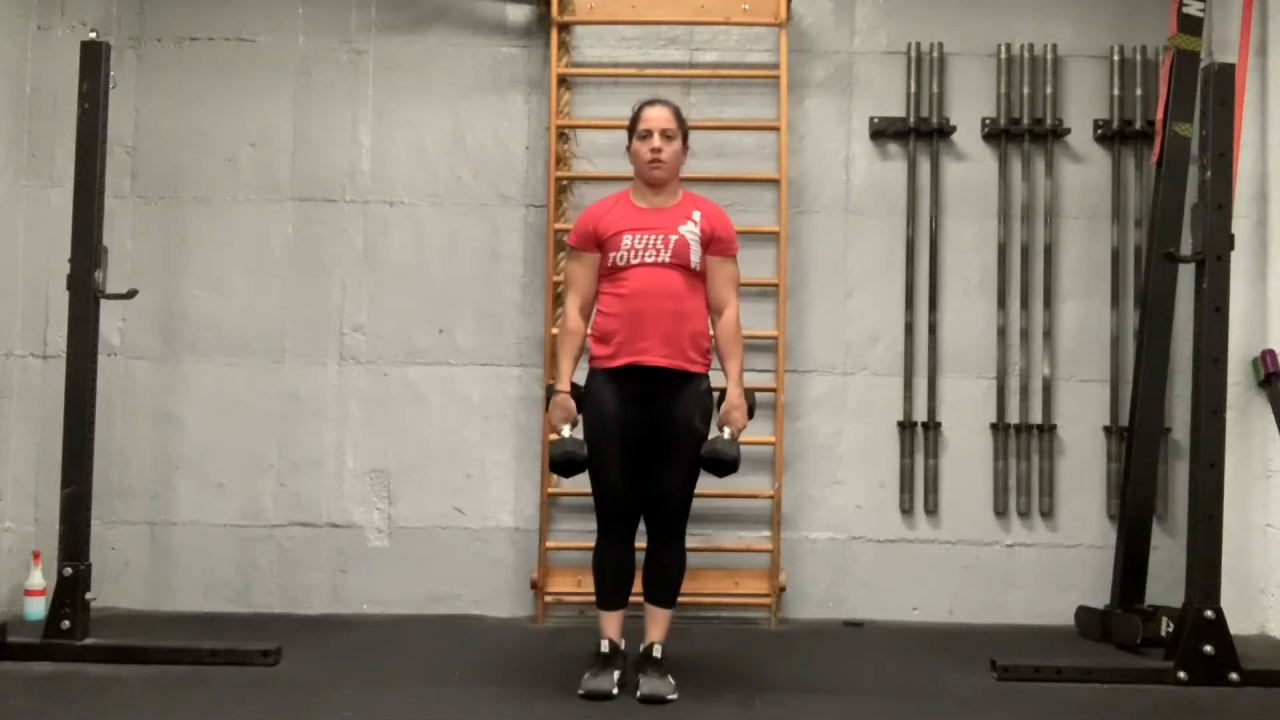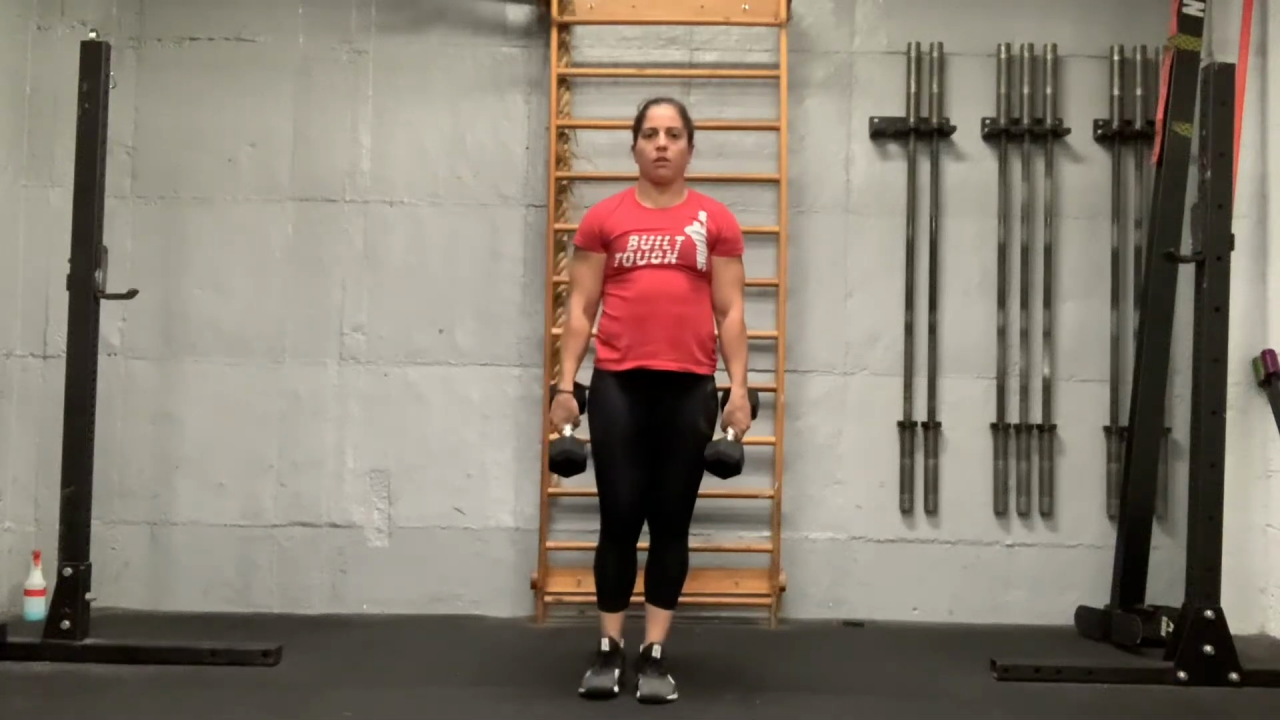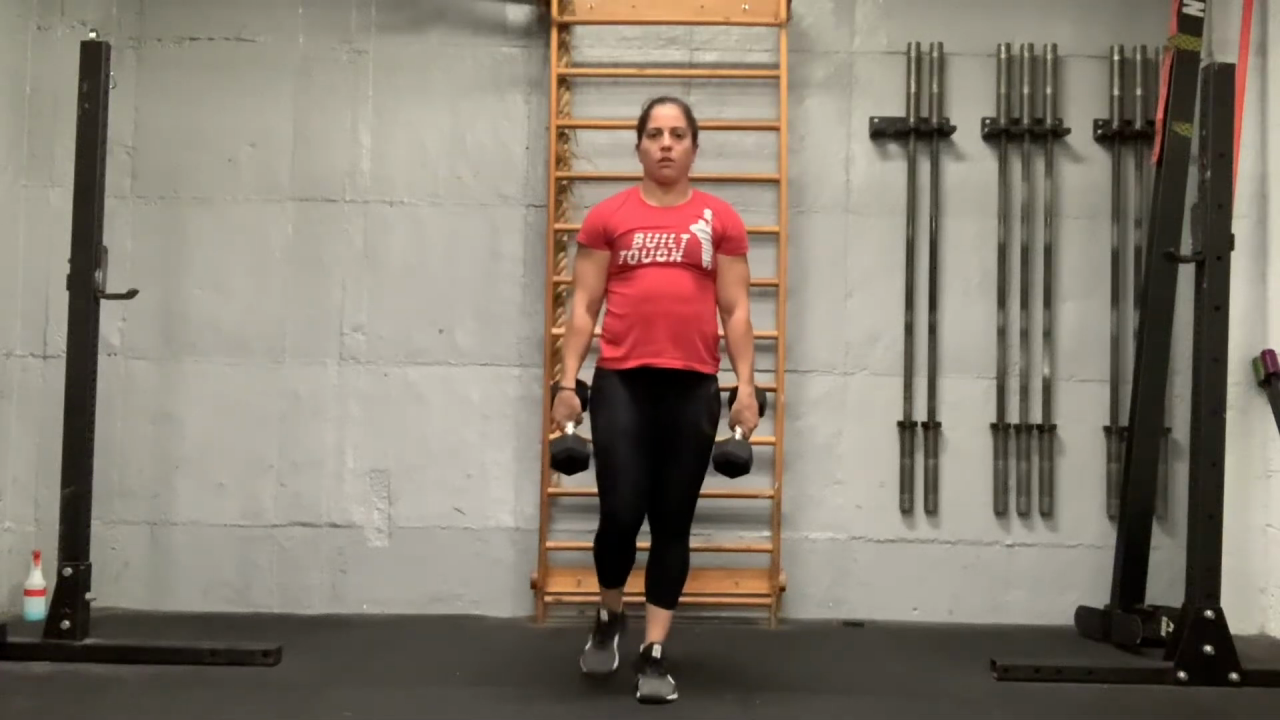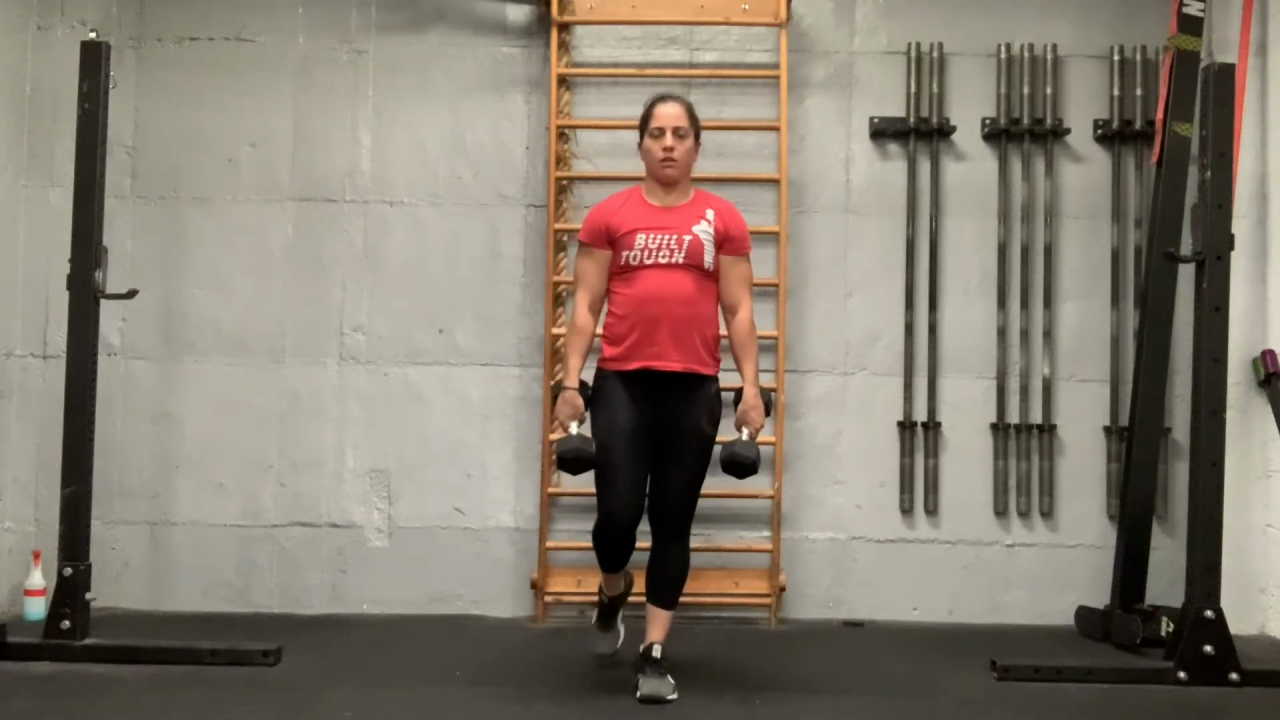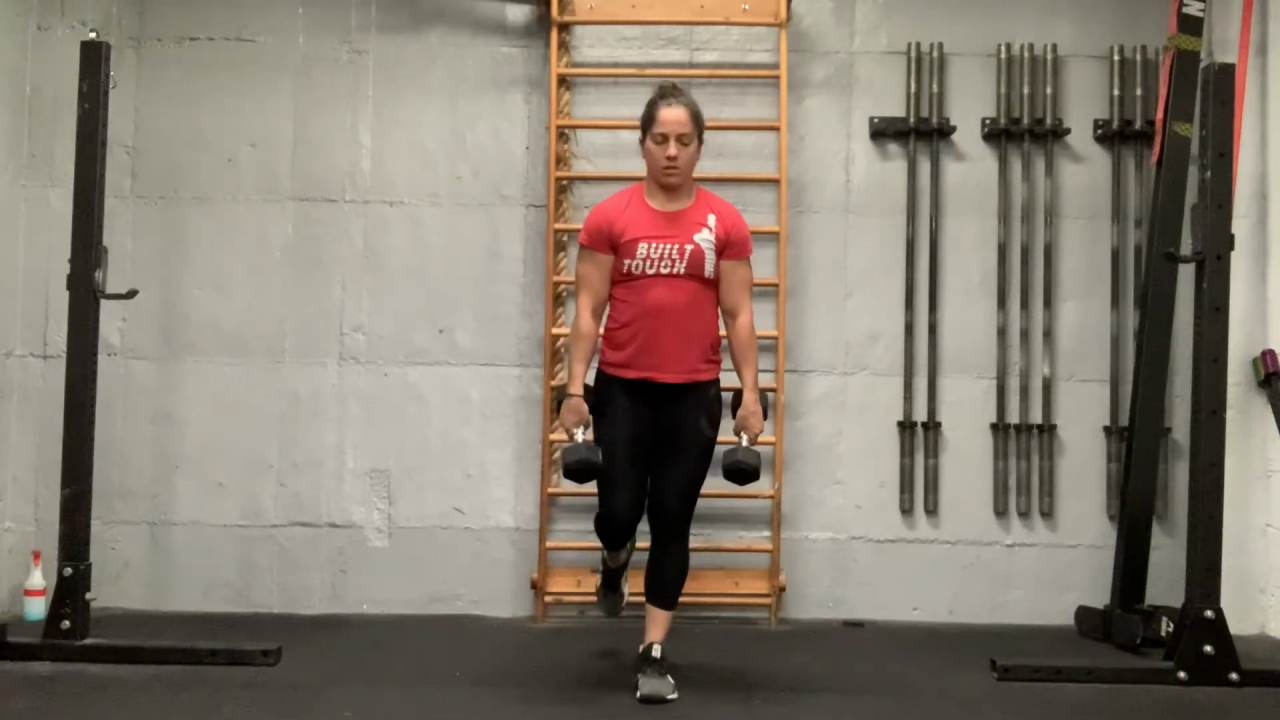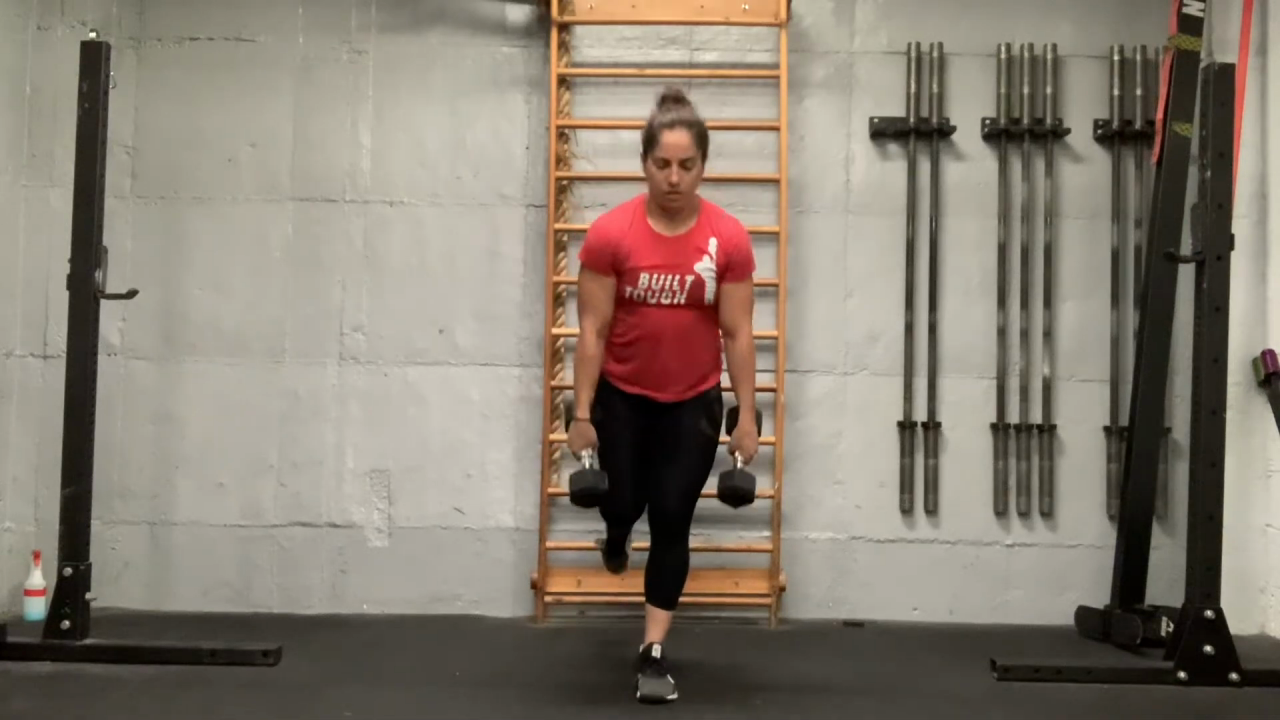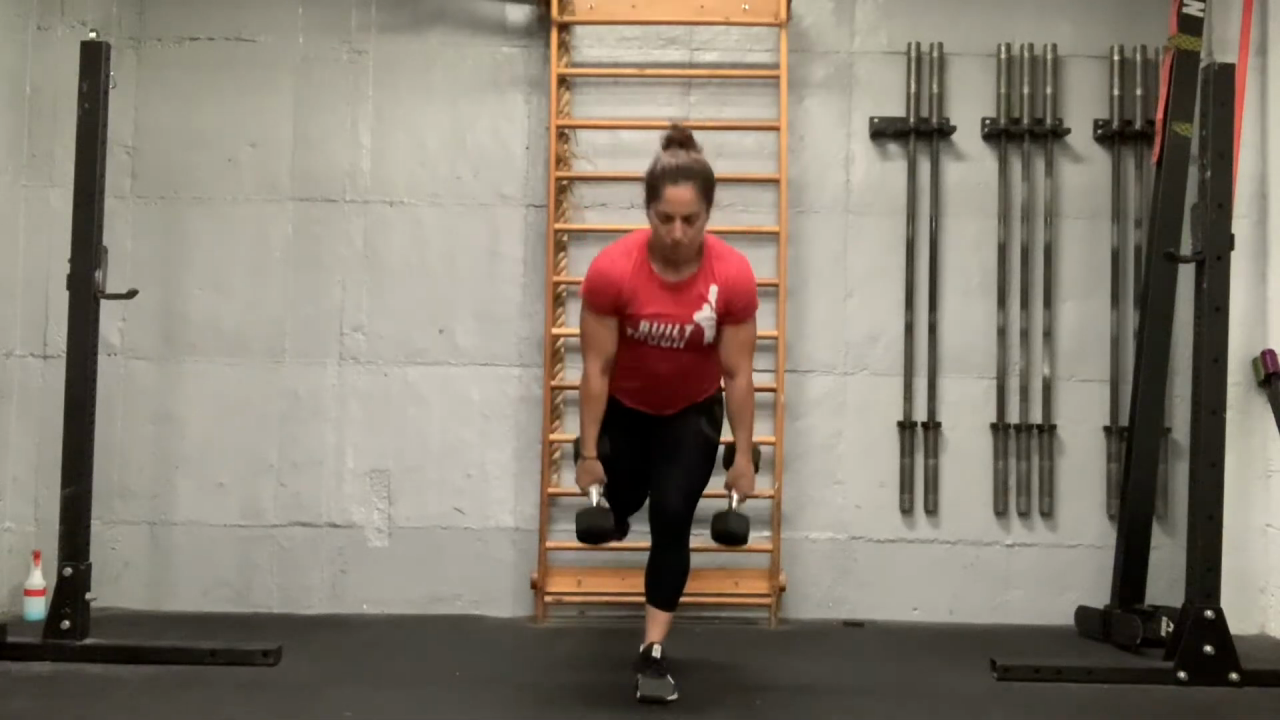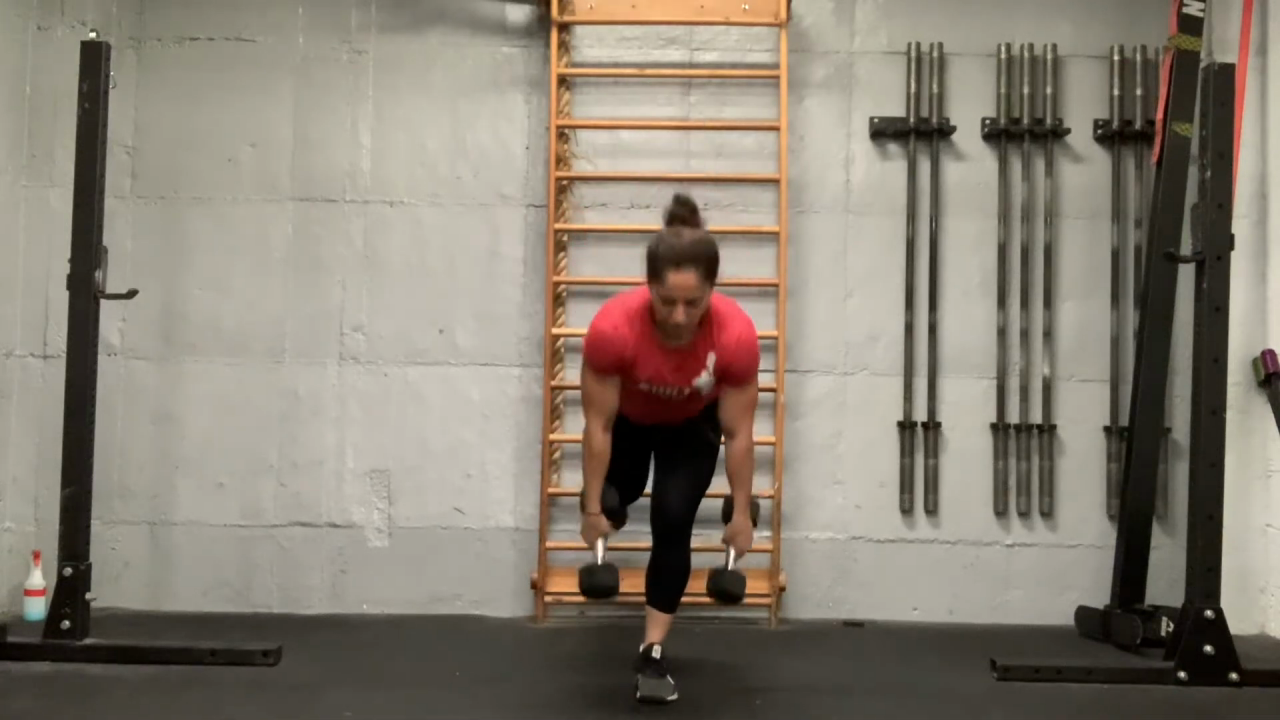
dt=0.2s
person 1, frame 1
left shoulder: (710, 220)
right shoulder: (598, 219)
left elbow: (725, 312)
right elbow: (576, 309)
left wrist: (735, 388)
right wrist: (562, 386)
left hip: (684, 387)
right hip: (612, 384)
left knee: (668, 522)
right knee: (616, 520)
left ankle: (654, 654)
right ankle: (608, 651)
person 1, frame 2
left shoulder: (716, 220)
right shoulder: (603, 218)
left elbow: (730, 313)
right elbow: (581, 308)
left wrist: (739, 388)
right wrist: (565, 386)
left hip: (689, 389)
right hip: (618, 385)
left knee: (671, 523)
right knee: (620, 521)
left ankle: (653, 654)
right ankle: (608, 649)
person 1, frame 3
left shoulder: (721, 219)
right shoulder: (607, 216)
left elbow: (735, 311)
right elbow: (584, 307)
left wrist: (746, 387)
right wrist: (567, 383)
left hip: (692, 387)
right hip: (621, 382)
left knee: (672, 521)
right knee: (621, 514)
left ankle: (653, 653)
right ankle: (608, 619)
person 1, frame 4
left shoulder: (723, 219)
right shoulder: (608, 215)
left elbow: (739, 311)
right elbow: (585, 307)
left wrist: (751, 388)
right wrist: (569, 384)
left hip: (693, 388)
right hip: (621, 383)
left knee: (673, 522)
right knee: (618, 513)
left ankle: (653, 653)
right ankle: (610, 600)
person 1, frame 5
left shoulder: (725, 222)
right shoulder: (608, 217)
left elbow: (739, 316)
right elbow: (588, 312)
left wrist: (751, 395)
right wrist: (574, 390)
left hip: (693, 393)
right hip: (622, 388)
left knee: (672, 523)
right knee: (619, 512)
left ankle: (653, 652)
right ankle: (614, 566)
person 1, frame 6
left shoulder: (729, 238)
right shoulder: (609, 233)
left elbow: (737, 335)
right elbow: (592, 332)
left wrist: (746, 416)
right wrist: (581, 413)
left hip: (693, 402)
right hip: (622, 397)
left knee: (672, 523)
right knee: (621, 505)
left ankle: (653, 652)
right ankle: (617, 533)
person 1, frame 7
left shoulder: (733, 275)
right shoulder: (611, 269)
left elbow: (737, 374)
right elbow: (596, 369)
left wrist: (743, 455)
right wrist: (588, 452)
left hip: (694, 410)
right hip: (625, 407)
left knee: (671, 522)
right knee: (620, 501)
left ankle: (653, 652)
right ankle: (621, 510)
person 1, frame 8
left shoulder: (736, 334)
right shoulder: (612, 326)
left elbow: (737, 432)
right elbow: (598, 426)
left wrist: (741, 513)
right wrist: (591, 509)
left hip: (693, 423)
right hip: (629, 419)
left knee: (672, 522)
right knee: (620, 499)
left ankle: (652, 651)
right ankle: (619, 500)
